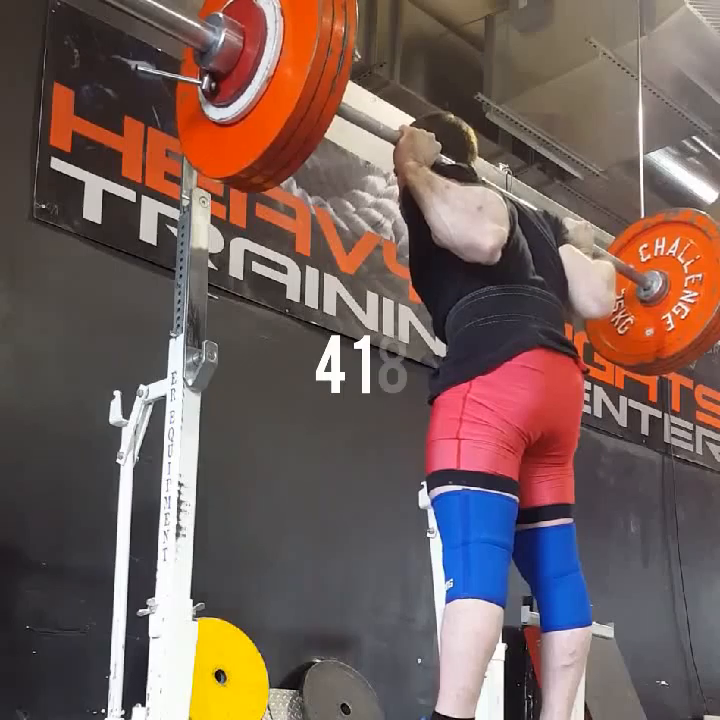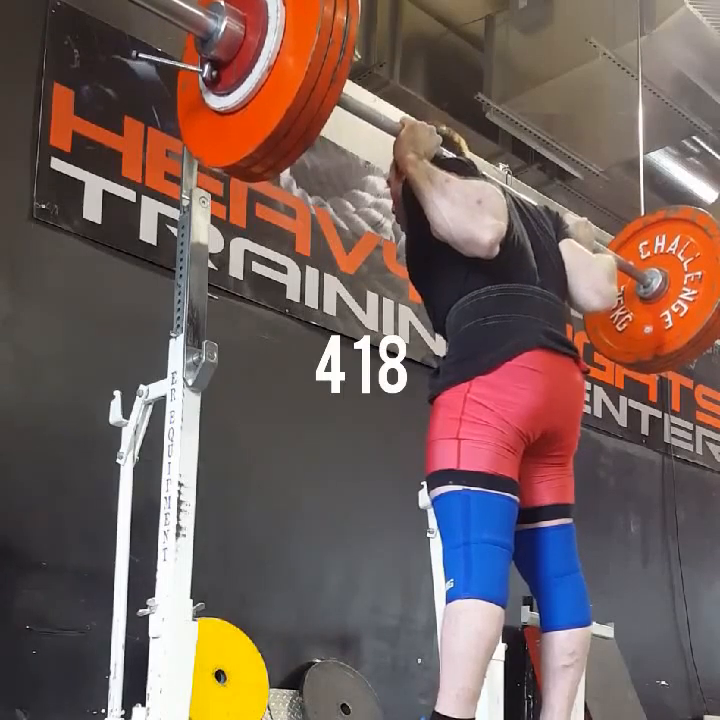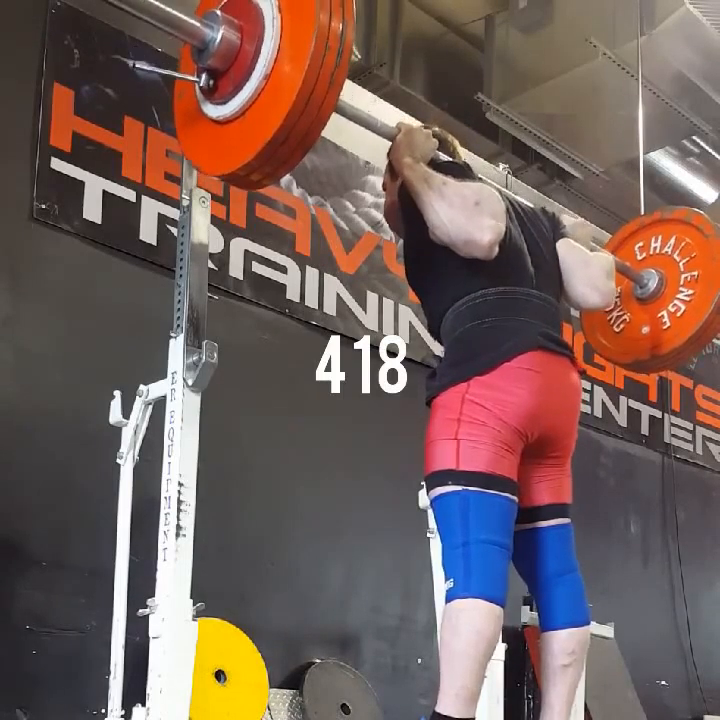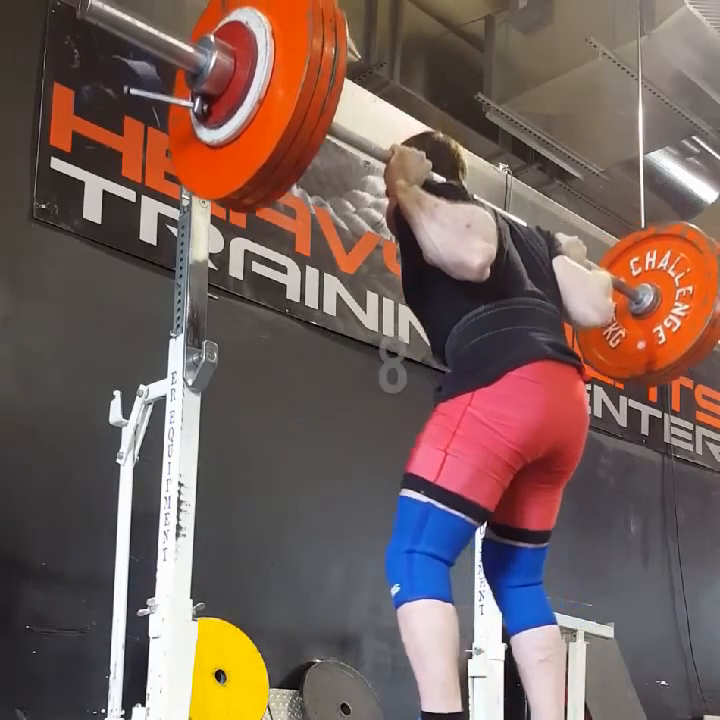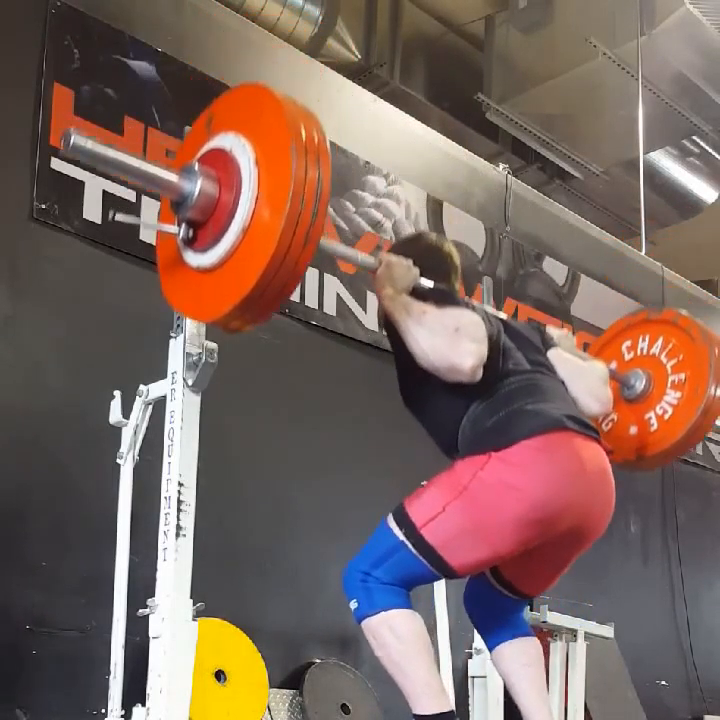
dt=0.7s
person 1, frame 1
left shoulder: (442, 182)
right shoulder: (534, 215)
left elbow: (482, 238)
right elbow: (596, 299)
left wrist: (413, 168)
right wrist: (584, 249)
left hip: (494, 376)
right hip: (557, 382)
left knee: (474, 558)
right knee: (556, 570)
person 1, frame 2
left shoulder: (443, 176)
right shoulder: (533, 211)
left elbow: (481, 233)
right elbow: (598, 292)
left wrist: (413, 160)
right wrist: (586, 244)
left hip: (494, 374)
right hip: (558, 380)
left knee: (474, 558)
right knee: (555, 568)
person 1, frame 3
left shoulder: (440, 178)
right shoulder: (529, 212)
left elbow: (479, 233)
right elbow: (596, 289)
left wrist: (412, 164)
right wrist: (581, 244)
left hip: (491, 377)
right hip: (554, 383)
left knee: (473, 557)
right knee: (552, 569)
person 1, frame 4
left shoulder: (431, 204)
right shoulder: (523, 231)
left elbow: (472, 255)
right elbow: (596, 309)
left wrist: (405, 188)
right wrist: (573, 260)
left hip: (503, 389)
right hip: (564, 401)
left knee: (414, 557)
right knee: (515, 574)
person 1, frame 5
left shoulder: (425, 309)
right shoulder: (511, 326)
left elbow: (462, 358)
right elbow: (597, 398)
left wrist: (392, 296)
right wrist: (562, 351)
left hip: (526, 465)
right hip: (590, 480)
left knee: (372, 579)
right knee: (493, 603)
